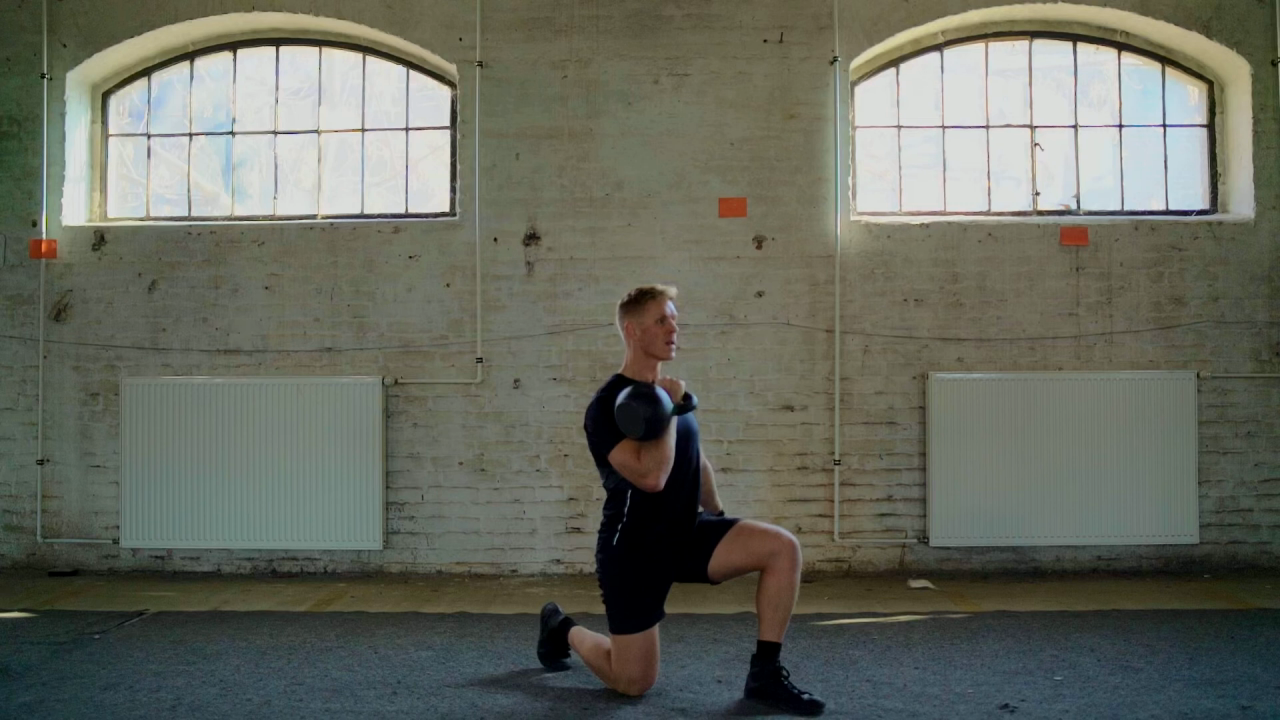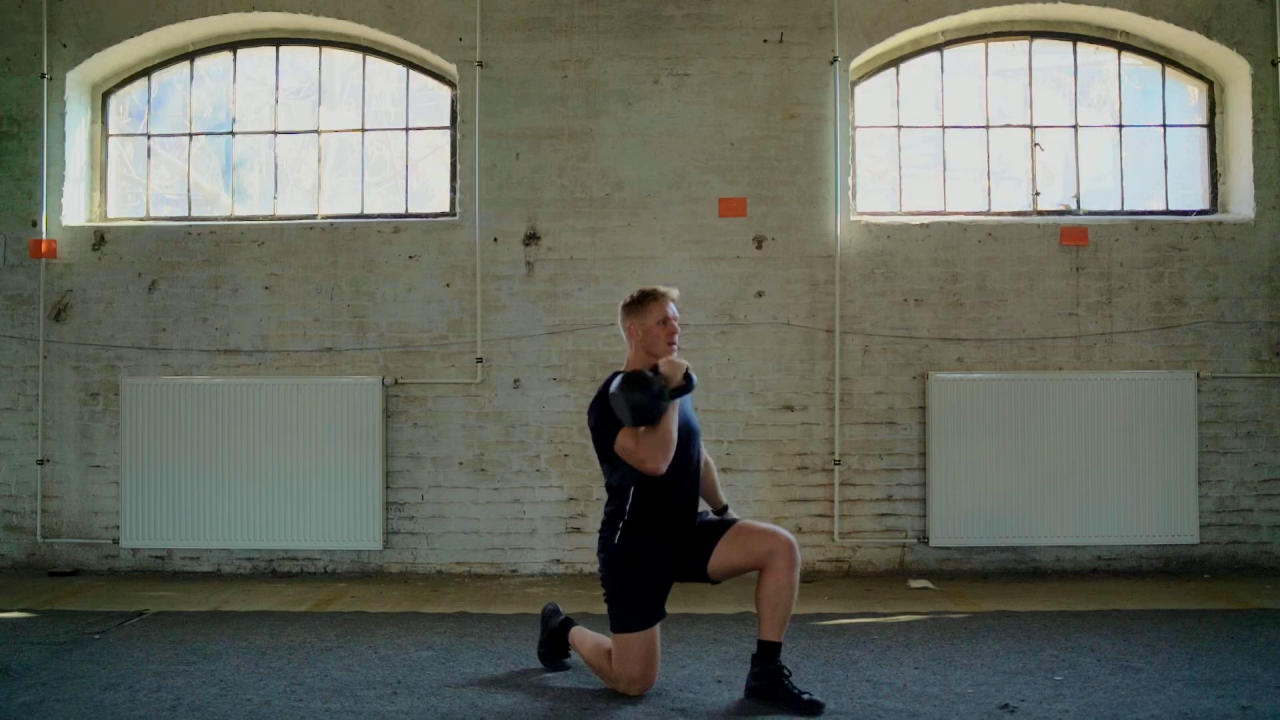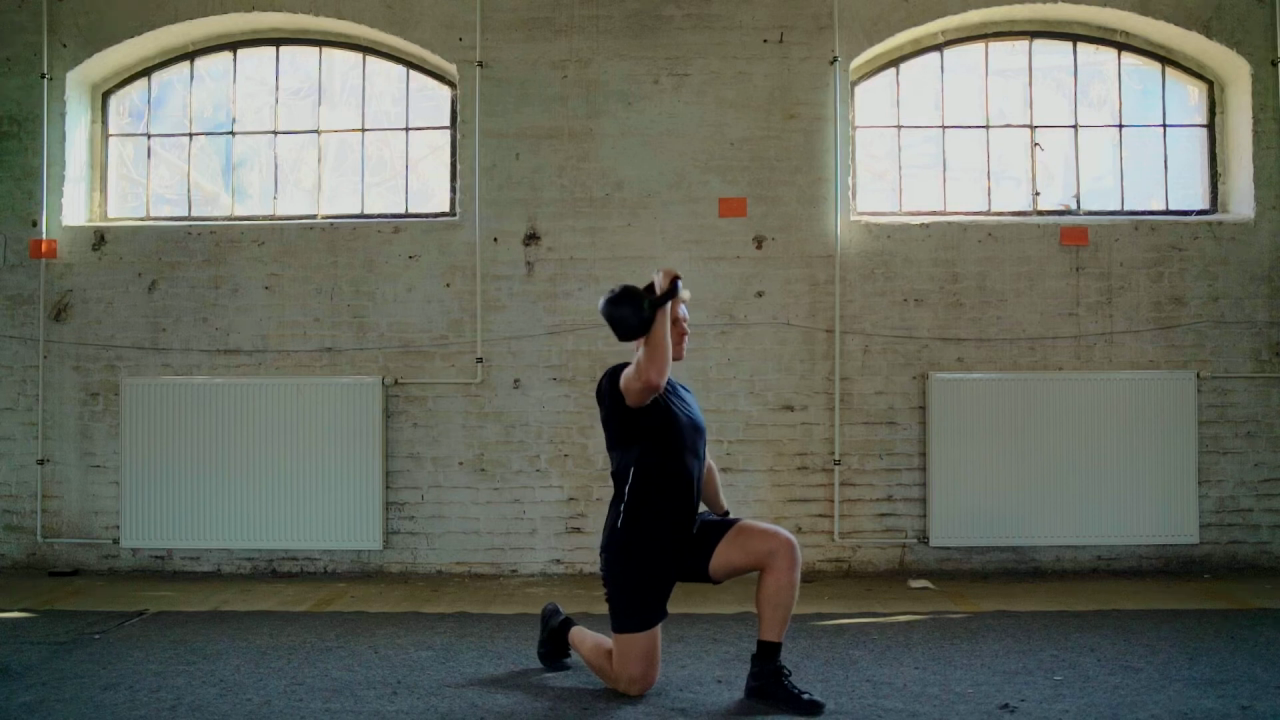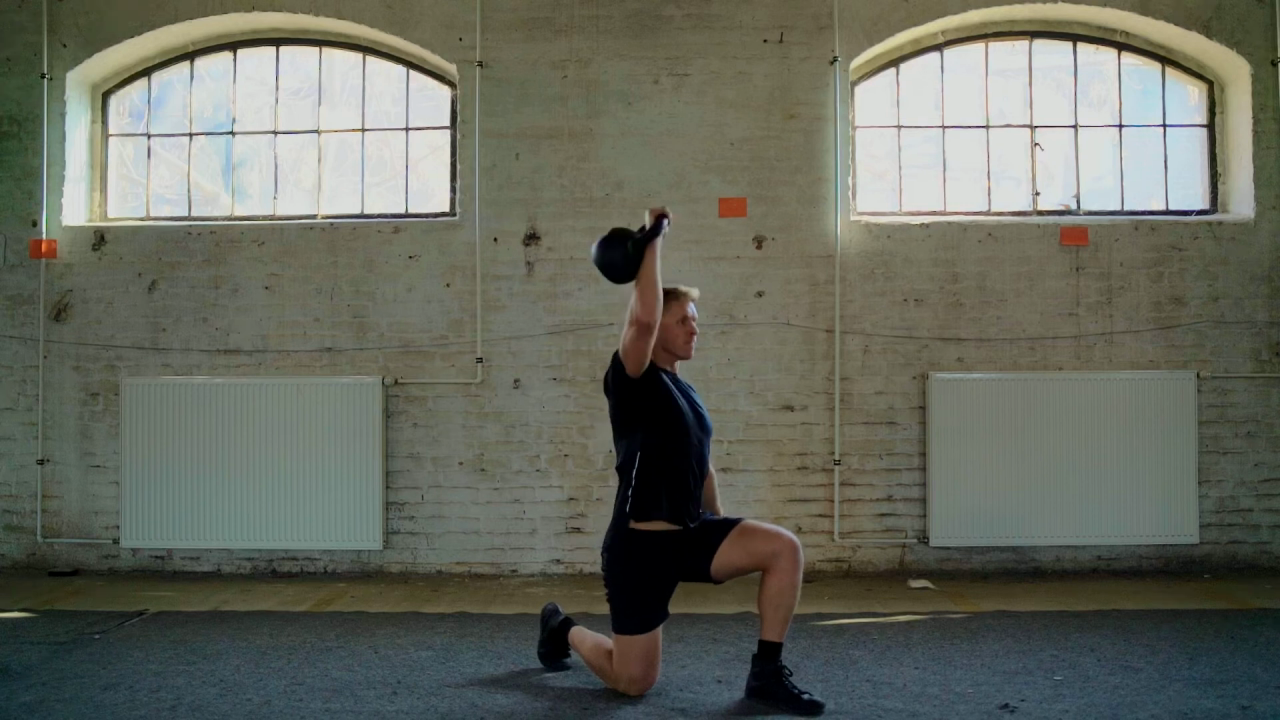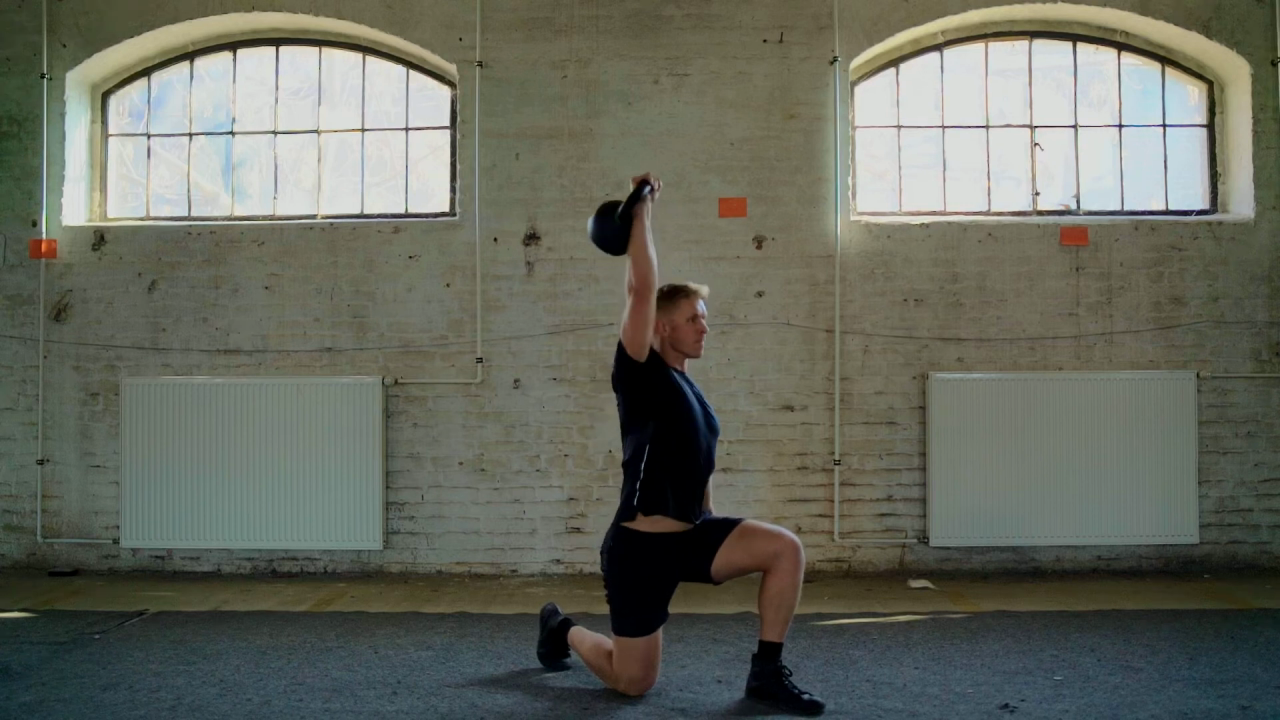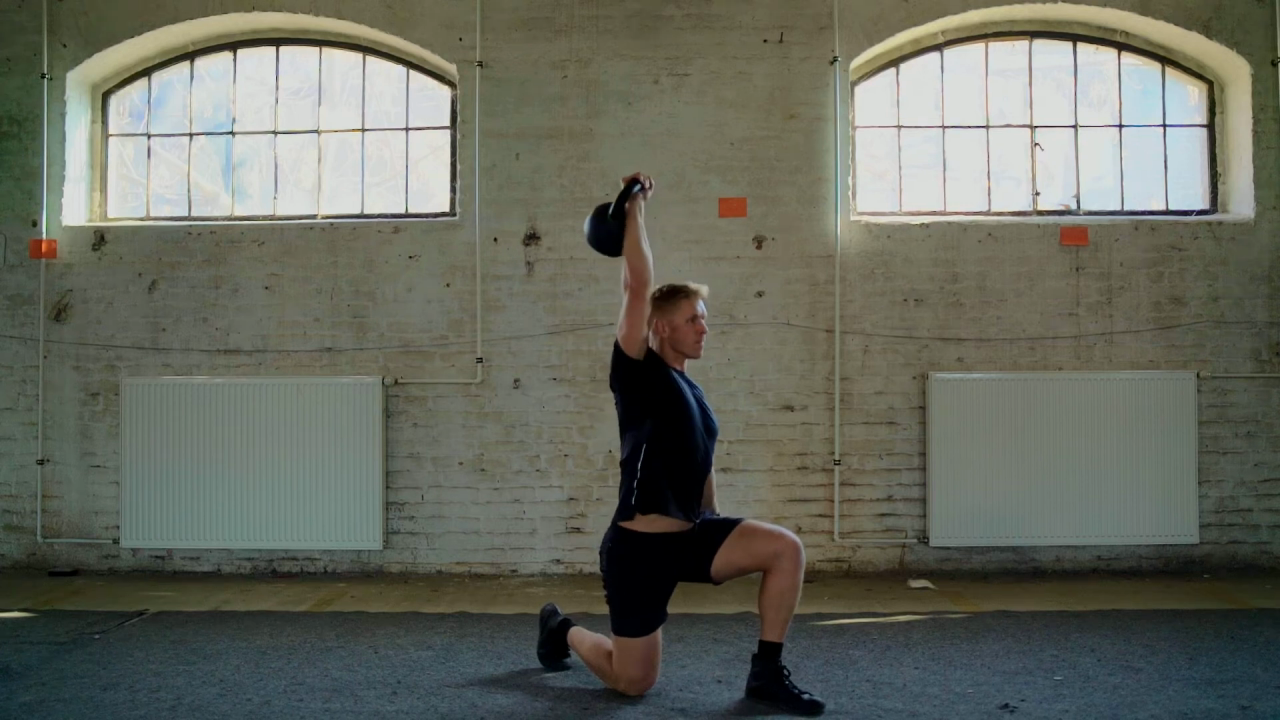
dt=0.3s
person 1, frame 1
left shoulder: (669, 390)
right shoulder: (609, 406)
right elbow: (652, 477)
left wrist: (718, 517)
left hip: (684, 534)
right hip: (633, 551)
left knee: (782, 548)
right knee: (634, 683)
left ankle: (765, 674)
right ankle: (563, 631)
person 1, frame 2
left shoulder: (671, 387)
right shoulder: (613, 400)
right elbow: (655, 461)
left wrist: (723, 511)
right wrist: (671, 391)
left hip: (685, 533)
right hip: (634, 549)
left knee: (779, 547)
right knee: (635, 682)
left ankle: (766, 672)
right ankle: (564, 629)
person 1, frame 3
left shoulder: (682, 392)
right shoulder: (618, 383)
right elbow: (653, 377)
left wrist: (723, 518)
right wrist: (660, 302)
left hip: (687, 534)
right hip: (636, 547)
left knee: (781, 547)
right knee: (635, 681)
left ankle: (766, 674)
right ankle: (563, 629)
person 1, frame 4
left shoulder: (686, 393)
right shoulder: (630, 380)
right elbow: (643, 319)
left wrist: (720, 526)
right wrist: (652, 244)
left hip: (689, 535)
right hip: (640, 548)
left knee: (784, 548)
left ankle: (766, 672)
right ankle: (564, 629)
person 1, frame 5
left shoulder: (688, 390)
right shoulder: (640, 374)
right elbow: (641, 290)
left wrist: (709, 525)
right wrist: (641, 211)
left hip: (688, 537)
right hip: (639, 548)
left knee: (785, 549)
left ankle: (766, 673)
right ankle: (561, 629)
person 1, frame 6
left shoulder: (689, 391)
right shoulder: (639, 373)
right elbow: (637, 288)
left wrist: (714, 530)
right wrist: (634, 209)
left hip: (688, 537)
right hip: (639, 548)
left knee: (785, 549)
left ankle: (767, 672)
right ankle: (562, 629)
